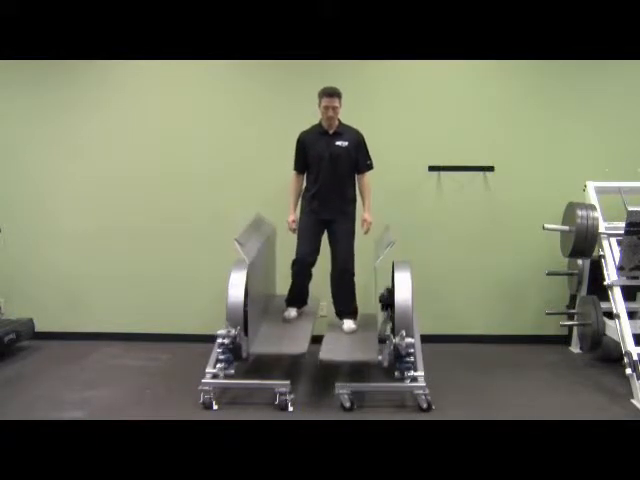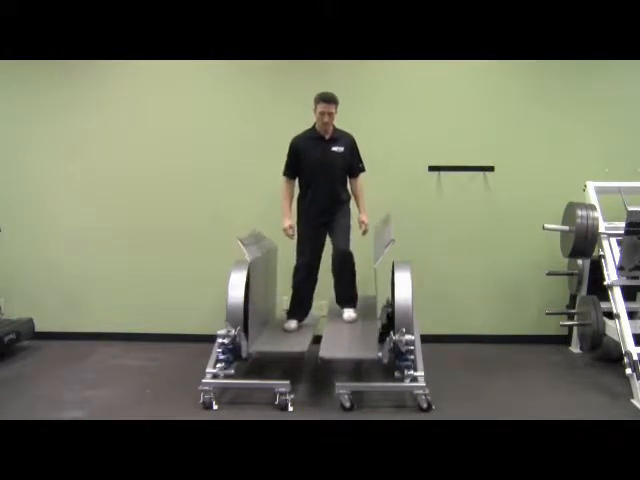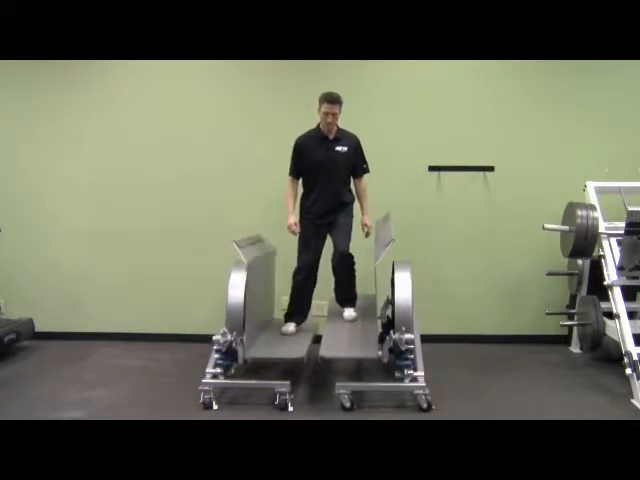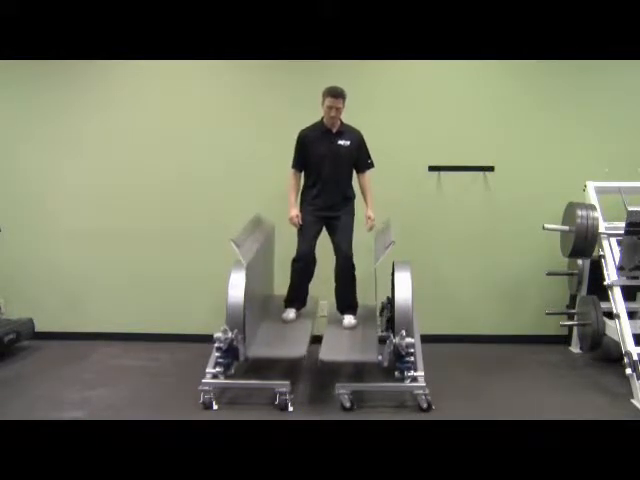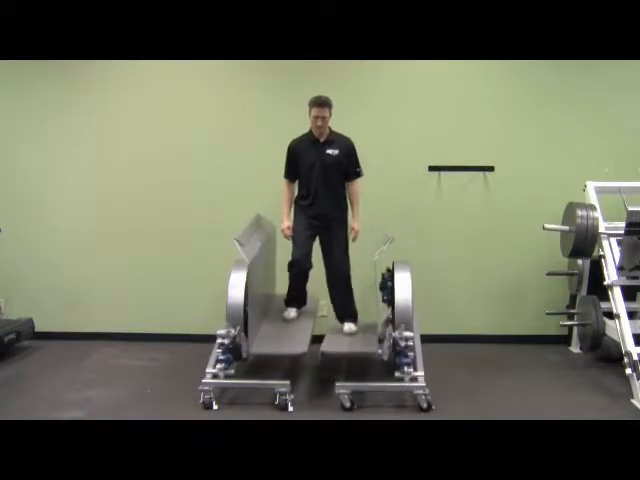
dt=0.4s
person 1, frame 1
left shoulder: (354, 137)
right shoulder: (306, 138)
left elbow: (363, 175)
right elbow: (298, 175)
left wrist: (367, 210)
right wrist: (293, 210)
left hip: (343, 212)
right hip: (312, 210)
left knee: (343, 264)
right knee: (303, 259)
left ankle: (347, 314)
right ankle: (295, 303)
person 1, frame 2
left shoulder: (347, 141)
right shoulder: (299, 143)
left elbow: (355, 178)
right elbow: (289, 181)
left wrist: (362, 211)
right wrist: (287, 216)
left hip: (339, 210)
right hip: (310, 213)
left knee: (343, 252)
right knee: (306, 264)
left ankle: (348, 304)
right ankle: (296, 315)
person 1, frame 3
left shoulder: (351, 141)
right shoulder: (304, 142)
left elbow: (359, 179)
right elbow: (293, 180)
left wrist: (365, 213)
right wrist: (291, 213)
left hip: (341, 210)
right hip: (312, 213)
left knee: (342, 254)
right knee: (306, 265)
left ankle: (348, 303)
right ankle: (294, 317)
person 1, frame 4
left shoulder: (354, 136)
right shoulder: (306, 135)
left elbow: (363, 173)
right elbow: (296, 172)
left wrist: (369, 207)
right wrist: (293, 205)
left hip: (342, 207)
right hip: (312, 206)
left knee: (345, 256)
right knee: (304, 255)
left ankle: (348, 310)
right ankle: (294, 304)
person 1, frame 5
left shoulder: (344, 145)
right shoulder: (296, 146)
left elbow: (352, 183)
right elbow: (289, 184)
left wrist: (355, 218)
right wrist: (286, 218)
left hip: (335, 217)
right hip: (305, 215)
left knee: (339, 267)
right knee: (299, 261)
left ankle: (348, 317)
right ankle: (294, 303)
